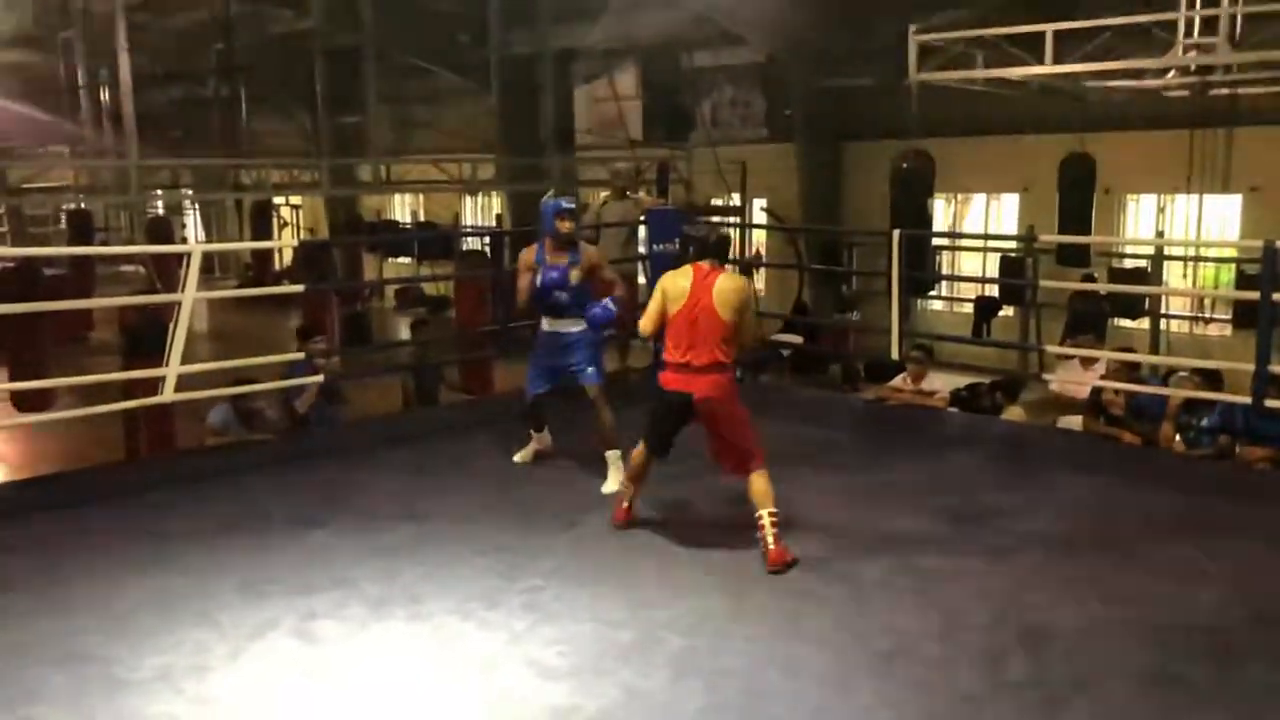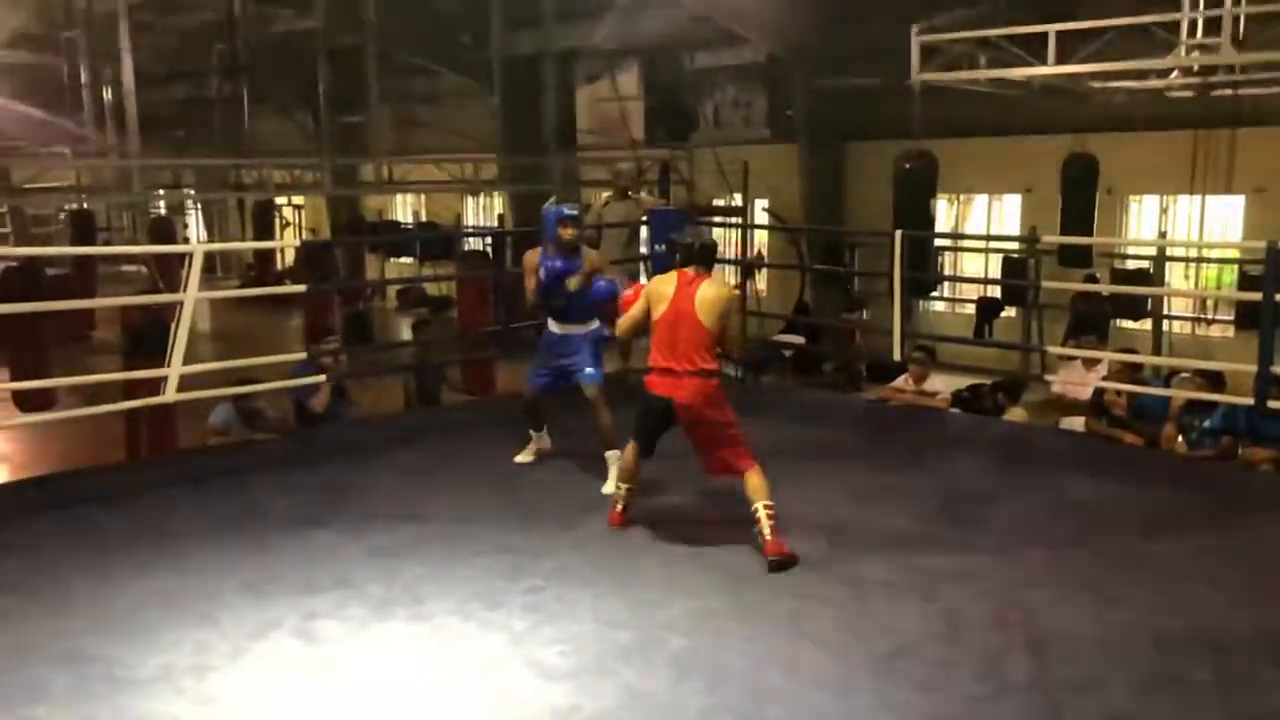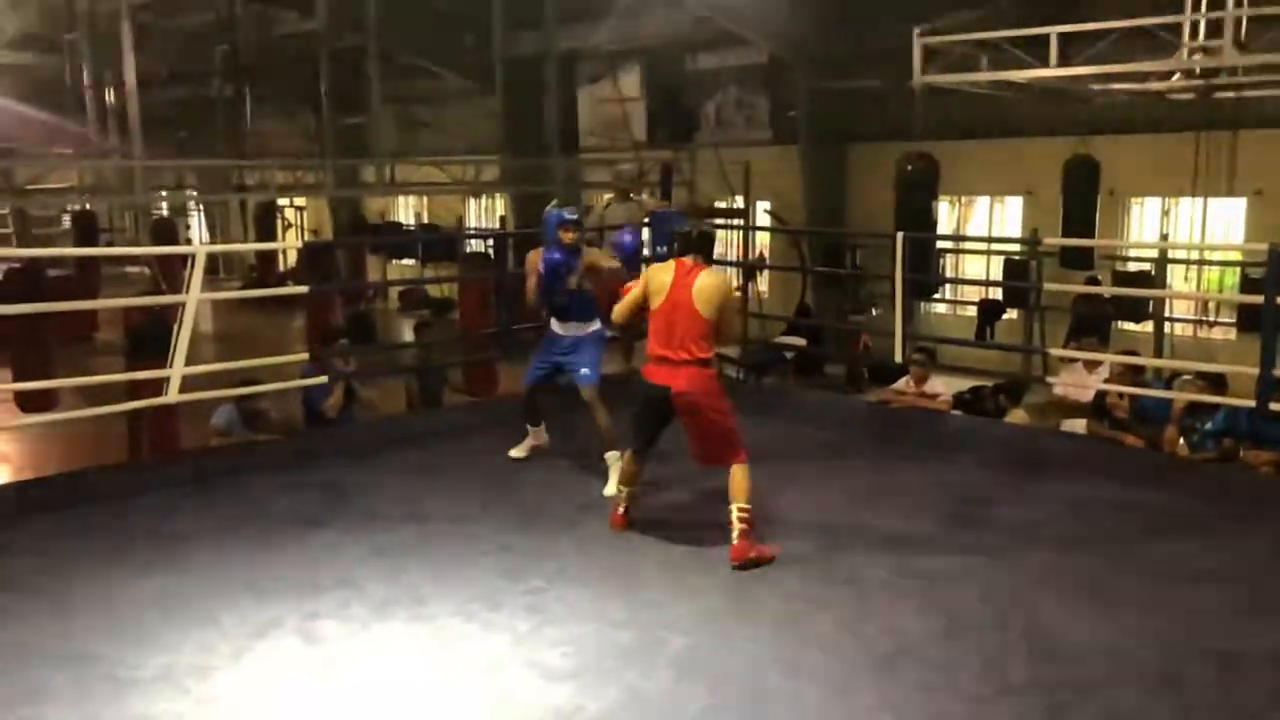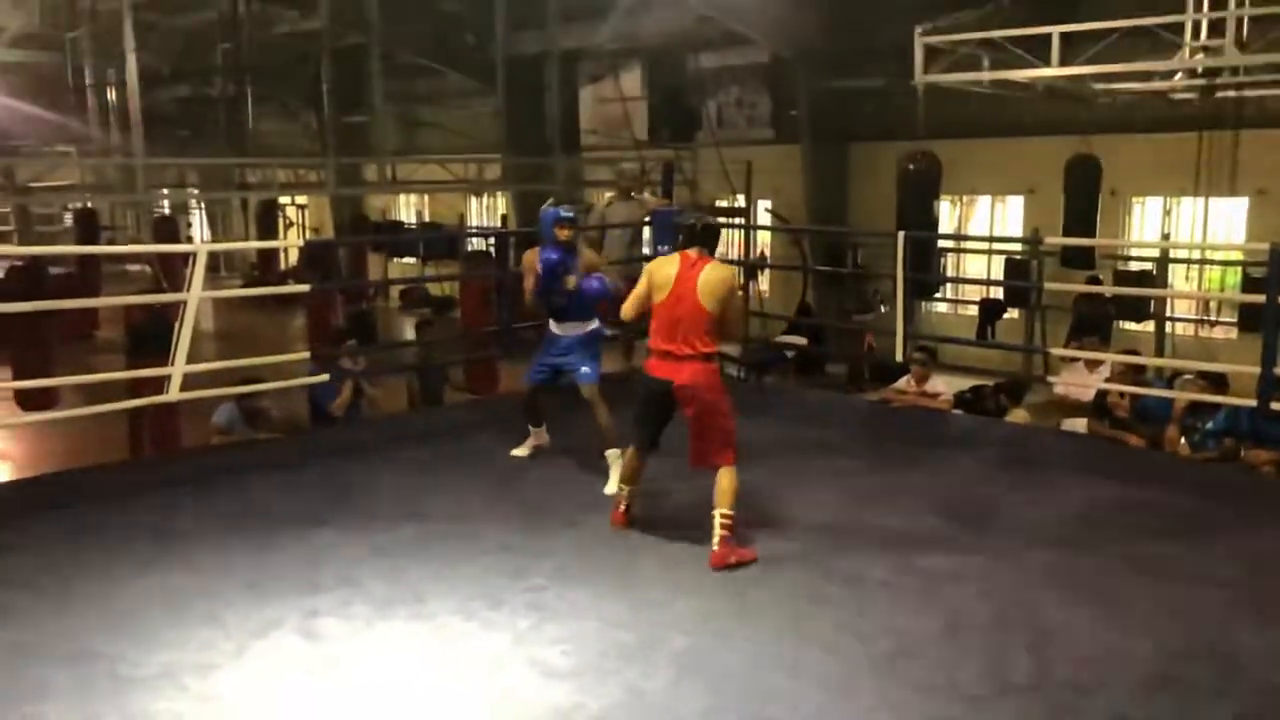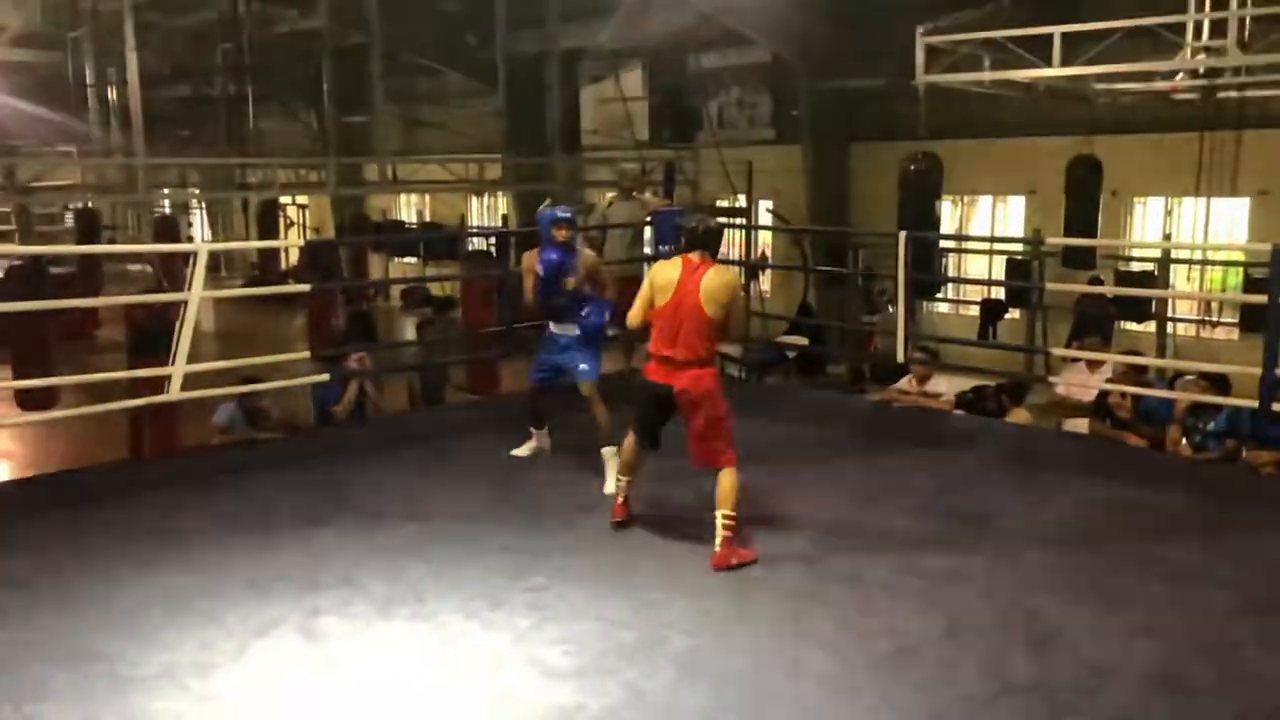
dt=0.1s
person 1, frame 1
left shoulder: (671, 280)
right shoulder: (739, 288)
left elbow: (645, 330)
right elbow: (747, 340)
left wrist: (658, 313)
left hip: (672, 384)
right hip: (716, 386)
left knee: (647, 447)
right knee: (754, 465)
left ankle: (623, 508)
right ankle: (774, 547)
person 1, frame 2
left shoulder: (657, 285)
right shoulder: (722, 293)
left elbow: (623, 330)
right elbow: (733, 347)
left wrist: (632, 307)
left hip: (659, 387)
right hip: (700, 391)
left knee: (637, 445)
right knee: (746, 464)
left ankle: (619, 510)
right ankle: (771, 541)
person 1, frame 3
left shoulder: (654, 273)
right shoulder: (720, 282)
left elbow: (619, 316)
right elbow: (728, 336)
left wrist: (634, 296)
left hip: (657, 378)
right hip: (699, 381)
left knee: (638, 448)
right knee: (736, 459)
left ankle: (621, 511)
right ankle: (740, 542)
person 1, frame 4
left shoulder: (657, 267)
right shoulder: (725, 276)
left elbow: (627, 314)
right elbow: (733, 330)
left hip: (659, 373)
right hip: (700, 376)
left knee: (640, 444)
right knee: (725, 461)
left ankle: (621, 510)
right ankle: (723, 547)
person 1, frame 5
left shoulder: (660, 271)
right shoulder: (728, 280)
left elbow: (634, 321)
right elbow: (735, 330)
left hip: (658, 375)
right hip: (699, 380)
left knee: (637, 438)
right knee: (725, 462)
left ankle: (619, 504)
right ankle: (723, 546)
person 2, frame 1
left shoulder: (587, 254)
right shoulder: (529, 257)
left elbow: (614, 285)
right elbow: (522, 303)
left wrist: (610, 303)
right wrist: (538, 286)
left hip: (583, 334)
right hip: (550, 335)
left knee: (596, 395)
right knee: (532, 397)
left ankle: (615, 465)
right ankle: (540, 440)
person 2, frame 2
left shoulder: (589, 258)
right shoulder: (533, 259)
left elbow: (609, 287)
right elbow: (531, 302)
right wrist: (544, 280)
left hip: (585, 336)
right hip: (555, 334)
left knee: (594, 395)
right knee: (532, 393)
left ankle: (615, 465)
right ankle: (539, 441)
person 2, frame 3
left shoulder: (589, 257)
right shoulder: (536, 258)
left elbow: (611, 267)
right elbow: (532, 303)
left wrist: (620, 263)
right wrist: (544, 277)
left hip: (585, 335)
right hip: (557, 333)
left knee: (590, 396)
right knee: (529, 388)
left ankle: (615, 466)
right ankle: (536, 436)
person 2, frame 4
left shoulder: (587, 257)
right shoulder: (532, 258)
left elbow: (607, 283)
right elbow: (530, 303)
left wrist: (602, 287)
right wrist: (542, 277)
left hip: (584, 335)
right hip: (555, 334)
left knee: (591, 393)
right knee: (531, 389)
left ankle: (616, 464)
right ankle: (537, 436)
person 2, frame 5
left shoulder: (586, 259)
right shoulder: (531, 260)
left elbow: (606, 291)
right elbow: (531, 304)
left wrist: (601, 310)
right wrist: (542, 278)
left hip: (582, 337)
right hip: (555, 335)
left knee: (590, 393)
right knee: (536, 390)
left ankle: (613, 464)
right ankle: (538, 439)
person 3, frame 1
left shoulder: (636, 203)
right shoulder: (599, 207)
left elbow: (659, 205)
right elbow: (587, 236)
right wrist: (599, 254)
left hip: (628, 272)
left knee: (625, 322)
left ankle: (623, 364)
person 3, frame 2
left shoulder: (638, 203)
right shoulder: (601, 207)
left elbow: (661, 205)
right elbow: (589, 237)
left hip: (629, 272)
right hip: (605, 273)
left ankle: (625, 364)
person 3, frame 3
left shoulder: (640, 205)
right shoulder: (602, 209)
left elbow: (662, 207)
right elbow: (591, 238)
left hip: (631, 273)
left ankle: (627, 366)
person 3, frame 4
left shoulder: (641, 204)
right shoulder: (603, 207)
left elbow: (663, 206)
right elbow: (591, 237)
left hip: (632, 271)
left ankle: (627, 363)
person 3, frame 5
left shoulder: (643, 204)
right shoulder: (605, 208)
left elbow: (665, 206)
right elbow: (594, 237)
left hip: (633, 271)
right hip: (609, 273)
left ankle: (628, 364)
